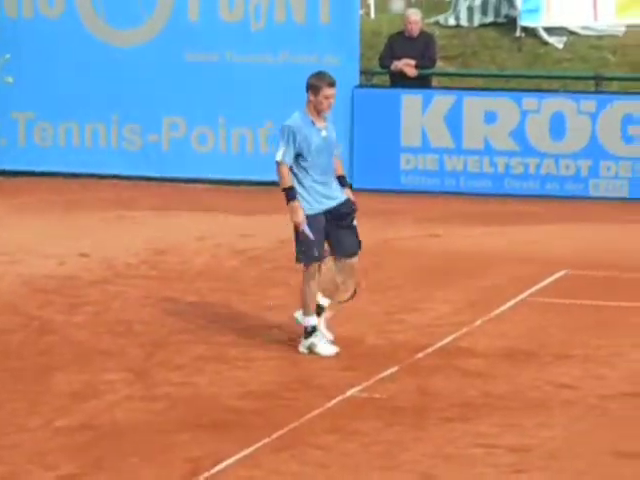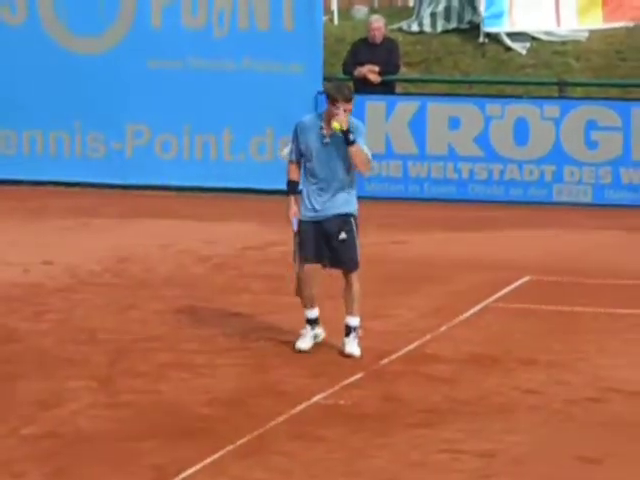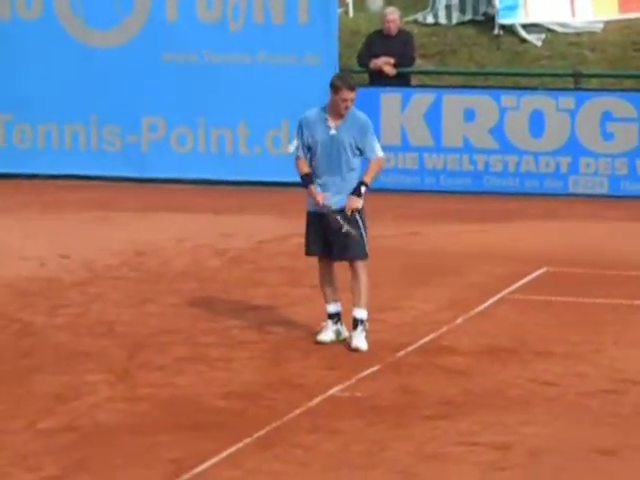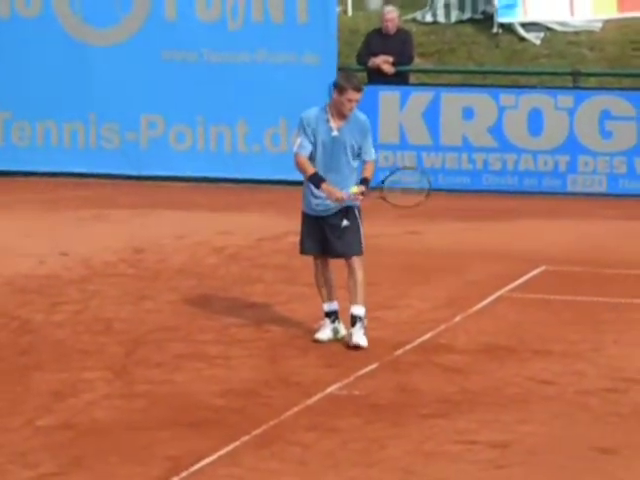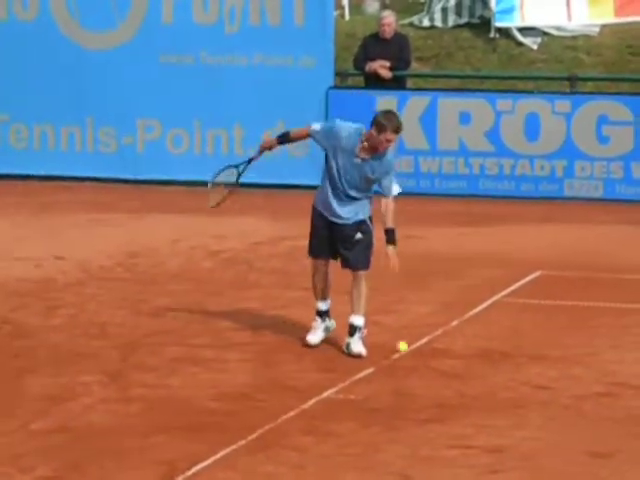
dt=0.7s
person 1, frame 1
left shoulder: (329, 122)
right shoulder: (293, 126)
right elbow: (283, 166)
left wrist: (345, 186)
right wrist: (295, 205)
left hip: (337, 203)
right hip: (310, 208)
left knee: (349, 261)
right knee: (313, 267)
left ankle: (316, 310)
right ankle: (309, 333)
person 1, frame 2
left shoulder: (354, 128)
right shoulder: (304, 126)
left elbow: (363, 167)
right elbow: (294, 163)
left wrist: (346, 133)
right wrist: (292, 199)
left hip: (342, 210)
right hip: (309, 212)
left knee: (350, 272)
right knee: (305, 271)
left ankle: (352, 333)
right ankle: (312, 326)
person 1, frame 3
left shoulder: (361, 122)
right shoulder: (308, 121)
left elbow: (377, 159)
right elbow: (301, 159)
left wrist: (359, 193)
right wrist: (311, 188)
left hip: (349, 206)
right hip: (319, 205)
left knee: (357, 263)
right knee: (324, 262)
left ankle: (360, 326)
right ankle: (335, 322)
person 1, frame 4
left shoulder: (361, 123)
right shoulder: (309, 119)
left elbow: (368, 160)
right elbow: (300, 159)
left wrist: (364, 184)
right wrist: (326, 186)
left hip: (347, 204)
right hip: (315, 205)
left knee: (354, 260)
right knee: (320, 261)
left ankle: (357, 324)
right ankle: (332, 320)
person 1, frame 5
left shoulder: (386, 161)
right shoulder: (340, 132)
left elbow: (387, 199)
right elbow: (309, 131)
left wrist: (391, 243)
right wrist: (277, 141)
left hip: (357, 217)
right hip: (325, 210)
left knee: (359, 273)
right knee: (319, 263)
left ankle: (356, 333)
right ankle: (324, 318)
